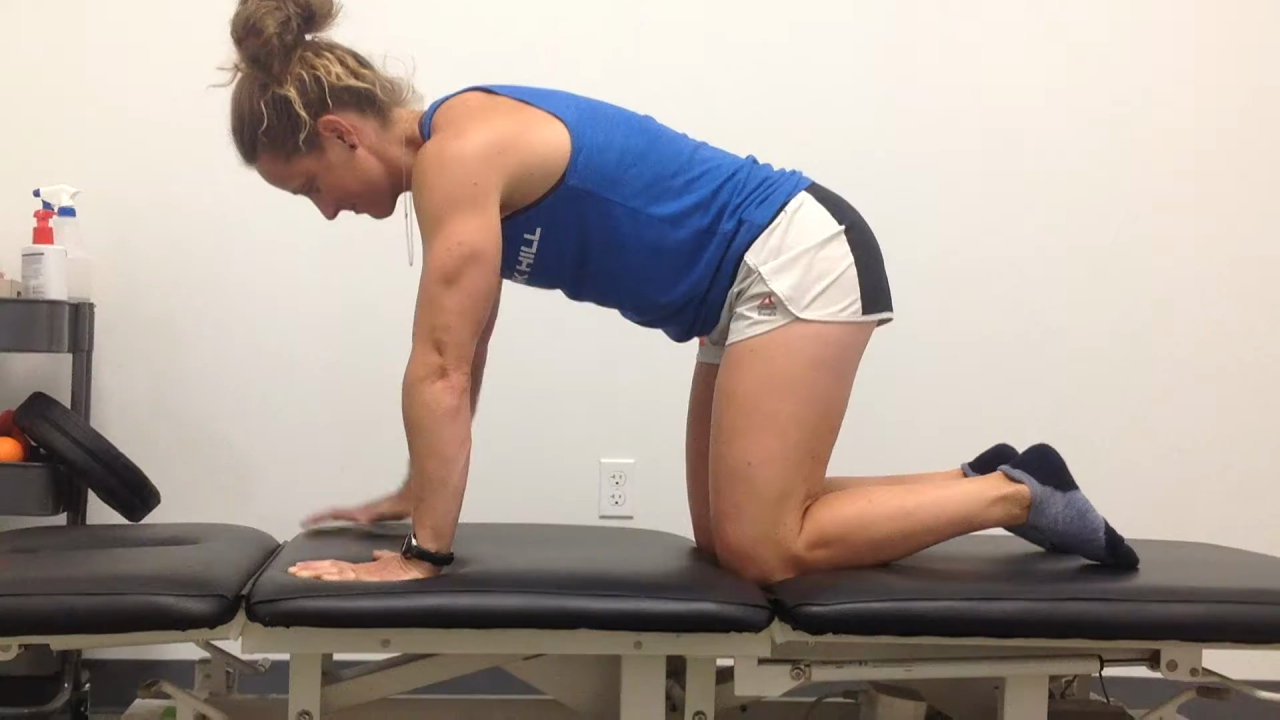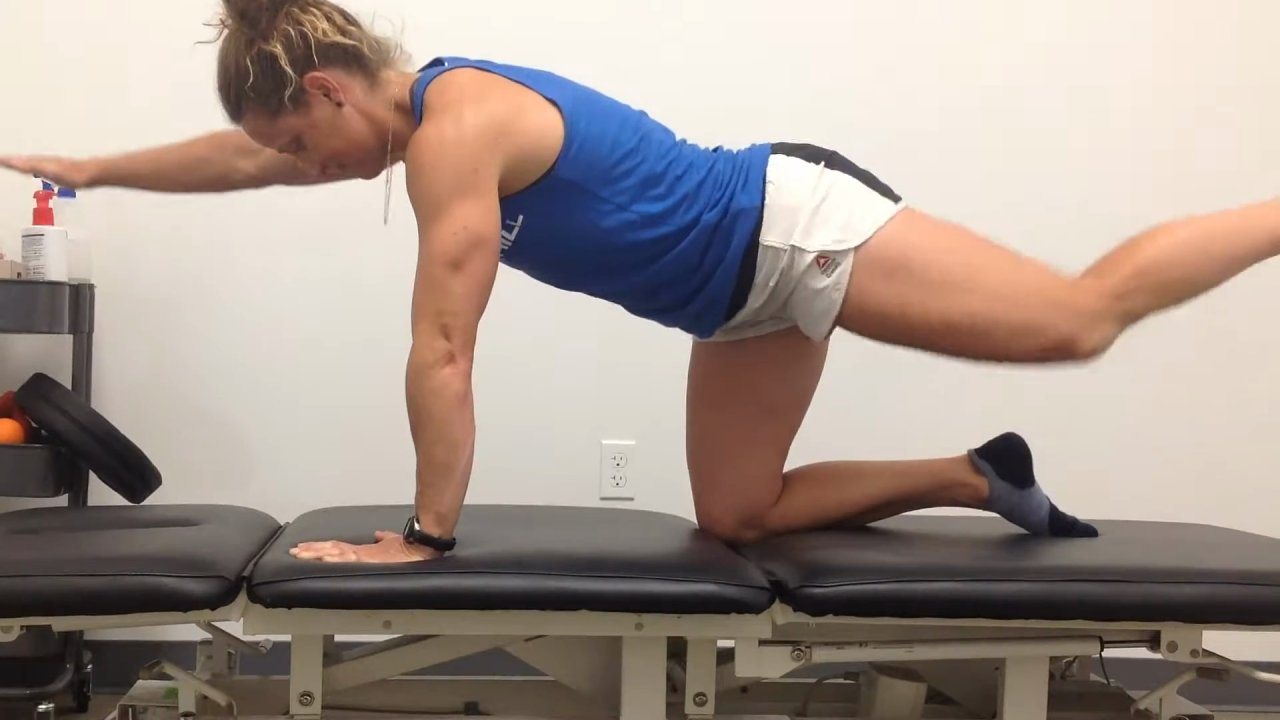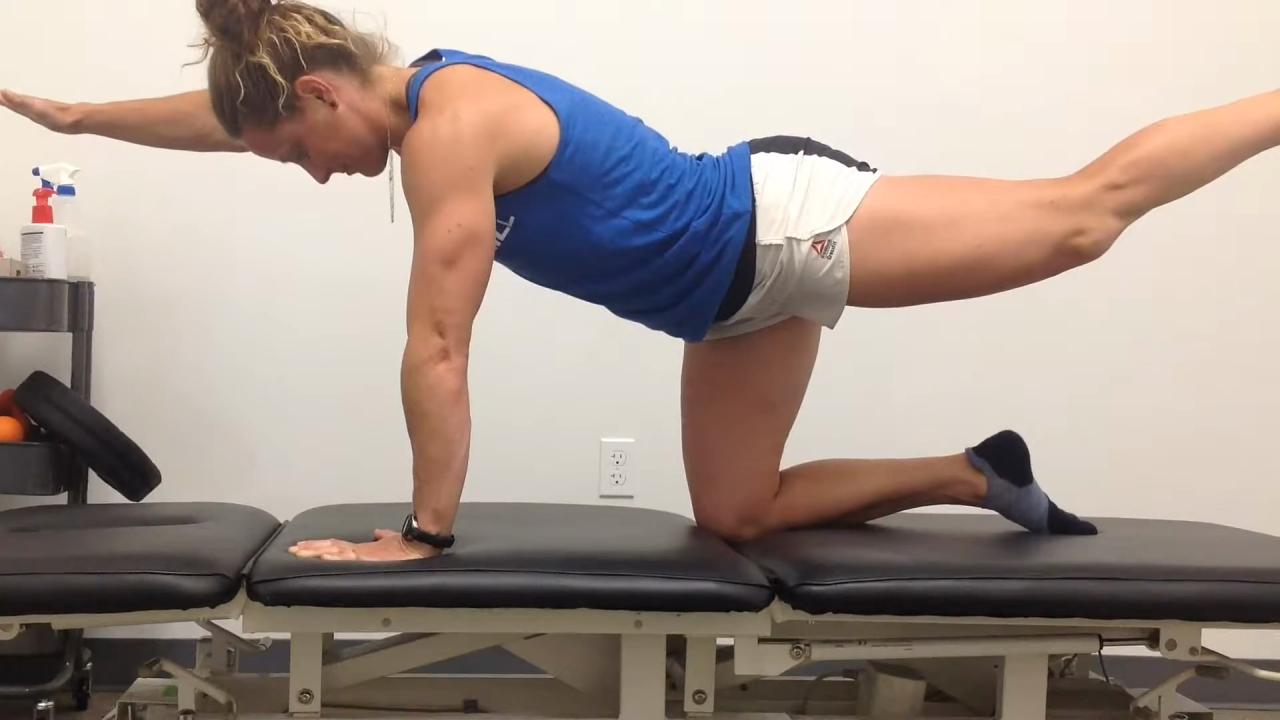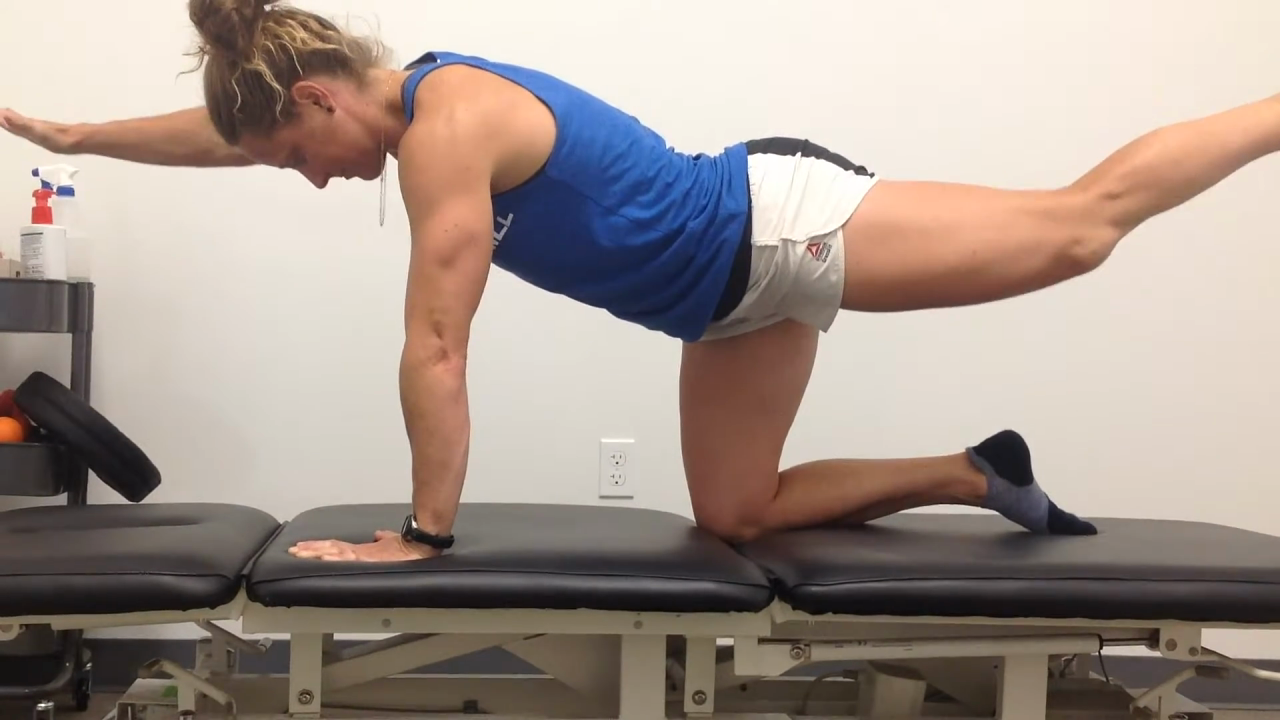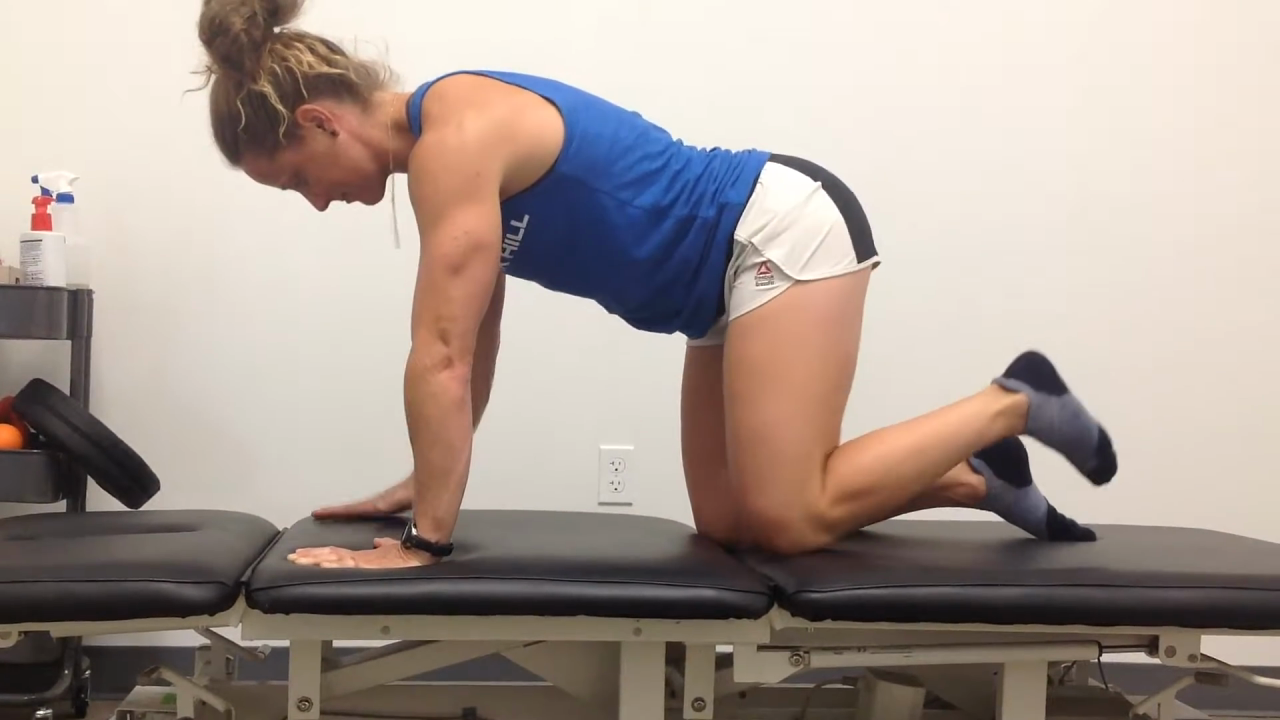
dt=1s
person 1, frame 1
left shoulder: (457, 153)
right shoulder: (464, 155)
left elbow: (441, 374)
right elbow: (455, 363)
left wrist: (425, 550)
right wrist: (407, 500)
left hip: (796, 259)
right hip: (754, 278)
left knee: (763, 548)
right knee: (727, 537)
left ankle: (1014, 493)
right ankle: (983, 479)
person 1, frame 2
left shoulder: (453, 131)
right shoulder: (423, 107)
left elbow: (442, 356)
right elbow: (244, 156)
left wrist: (425, 533)
left hip: (796, 225)
right hip: (750, 277)
left knee: (1079, 316)
right knee: (740, 515)
right ankle: (982, 478)
person 1, frame 3
left shoulder: (447, 124)
left elbow: (437, 350)
right elbow: (223, 115)
left wrist: (423, 530)
left hip: (786, 218)
right hip: (740, 280)
left knee: (1083, 209)
right knee: (739, 515)
right ankle: (979, 476)
person 1, frame 4
left shoulder: (444, 125)
right shoulder: (412, 102)
left elbow: (435, 353)
right elbow: (233, 135)
left wrist: (423, 531)
left hip: (783, 219)
right hip: (739, 279)
left knee: (1077, 222)
right knee: (738, 514)
right ankle: (976, 476)
person 1, frame 5
left shoulder: (451, 138)
right shoulder: (453, 144)
left elbow: (439, 359)
right elbow: (474, 350)
left wrist: (425, 537)
right wrist: (426, 485)
left hip: (787, 229)
right hip: (743, 261)
left knee: (788, 518)
right knee: (733, 522)
left ankle: (1010, 406)
right ankle: (979, 479)
